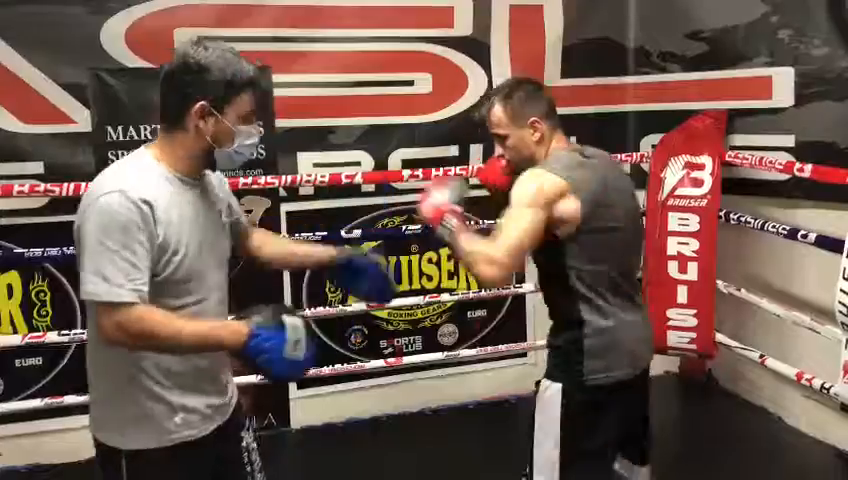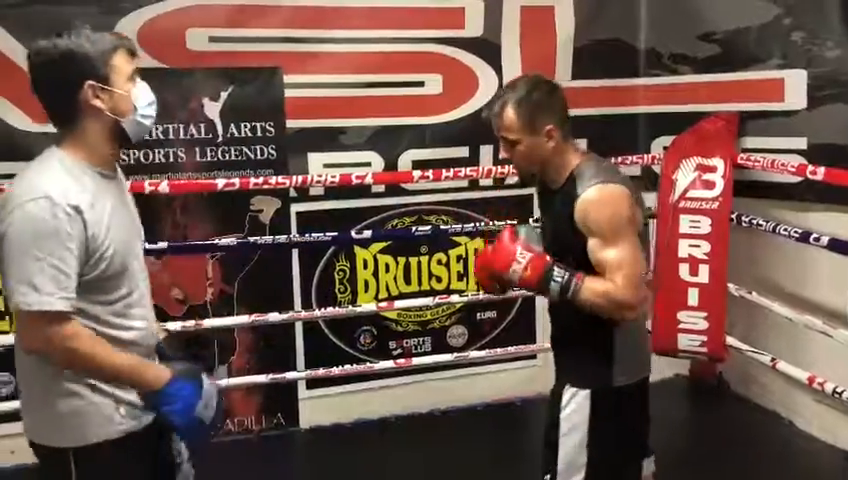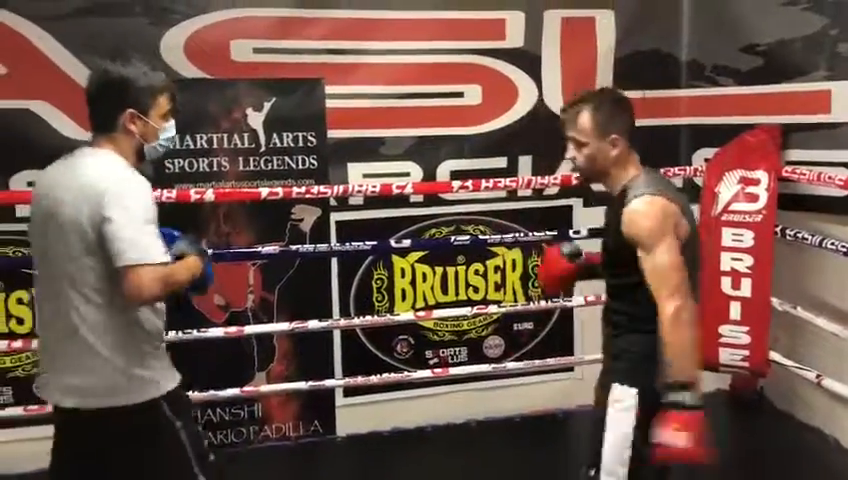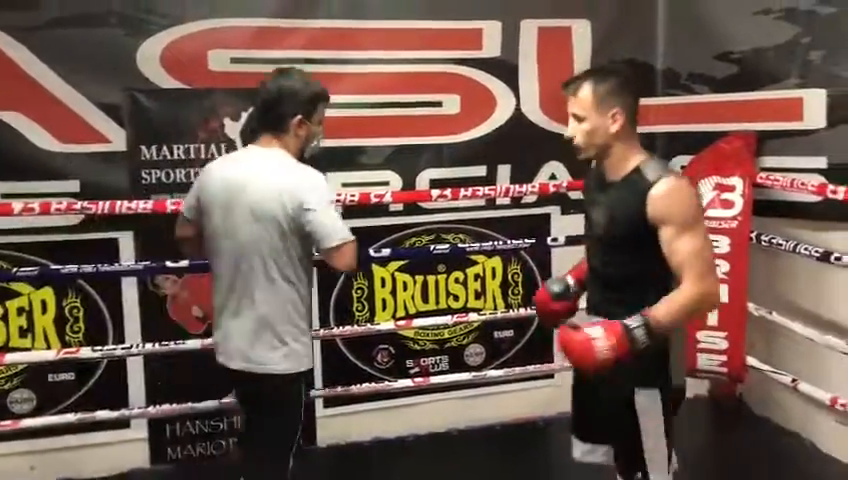
dt=0.7s
person 1, frame 1
left shoulder: (208, 181)
right shoulder: (122, 200)
left elbow: (248, 240)
right elbow: (119, 323)
left wrist: (338, 259)
right wrist: (243, 335)
left hip: (215, 407)
right hip: (150, 429)
person 1, frame 2
left shoulder: (106, 173)
right shoulder: (47, 203)
right elbow: (46, 332)
left wrist: (158, 353)
right wrist: (158, 380)
left hip: (134, 403)
right hip: (89, 427)
person 1, frame 3
left shoulder: (51, 178)
right shoulder: (124, 186)
right elbow: (146, 285)
right wrist: (194, 263)
left hip: (69, 381)
right hip: (132, 384)
person 1, frame 4
left shoulder: (215, 172)
right shoulder: (304, 182)
left elbow: (185, 235)
right elbow: (344, 259)
left hip: (232, 342)
right hip: (278, 348)
left knee: (265, 443)
person 2, frame 1
left shoulder: (541, 182)
right shoulder: (603, 164)
left elbow: (493, 269)
left wrist: (444, 217)
right wrist: (509, 187)
left hip: (587, 356)
right hip: (629, 342)
person 2, frame 2
left shoulder: (600, 195)
right shoulder: (552, 180)
left elbow: (631, 301)
left wrist: (544, 274)
right wrist: (514, 267)
left hip: (601, 366)
right hip: (605, 358)
person 2, frame 3
left shoulder: (646, 208)
right shoulder: (627, 197)
left elbow: (677, 307)
left wrist: (681, 401)
right wrist: (583, 264)
left hip: (647, 367)
right hip: (631, 358)
person 2, frame 4
left shoulder: (665, 191)
right shoulder: (596, 177)
left elbow: (702, 288)
left wrist: (628, 333)
right wrist: (574, 282)
left hip: (640, 352)
right hip: (605, 342)
